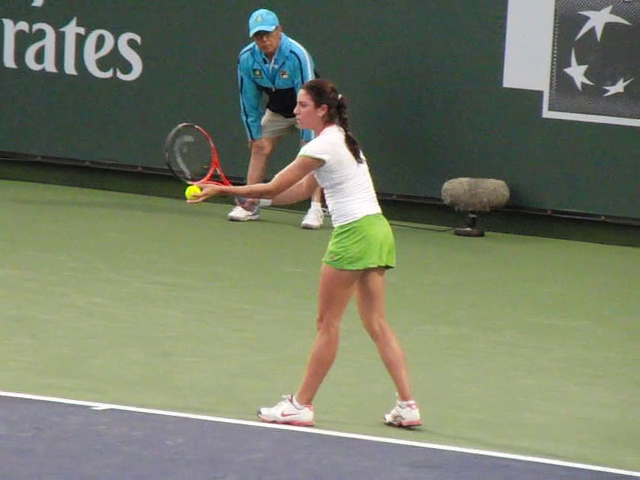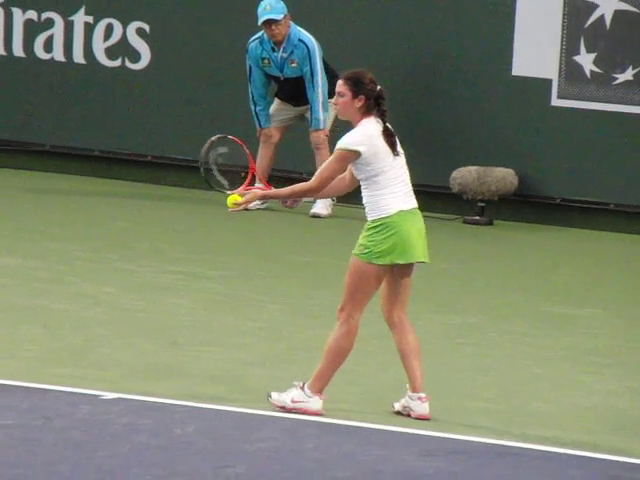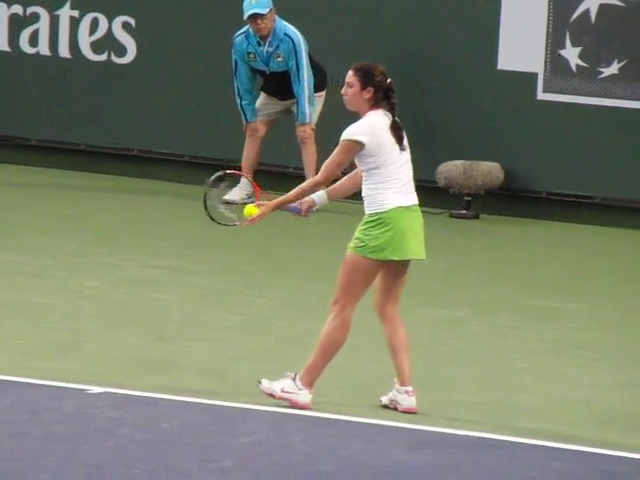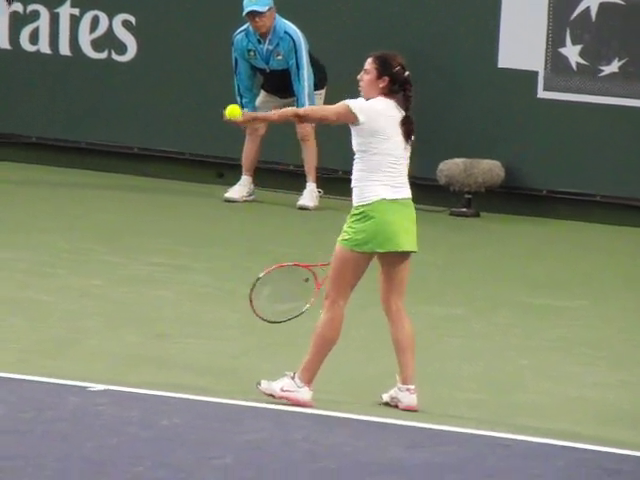
dt=1s
person 1, frame 1
left shoulder: (321, 146)
right shoulder: (341, 138)
left elbow: (273, 187)
right elbow: (303, 189)
left wrist: (221, 189)
right wrist: (259, 199)
left hip: (354, 233)
right hip: (376, 230)
left knee: (327, 323)
right knee: (376, 323)
left ankle: (300, 406)
right ankle: (407, 406)
person 1, frame 2
left shoulder: (357, 138)
right shoulder: (381, 129)
left elbow: (314, 185)
right elbow: (348, 182)
left wrist: (261, 194)
right wrist: (297, 194)
left hip: (386, 228)
right hip: (410, 223)
left knee: (348, 314)
right knee: (395, 315)
left ankle: (311, 394)
right ankle: (417, 397)
person 1, frame 3
left shoulder: (361, 129)
right shoulder: (389, 123)
left elbow: (321, 178)
left wrist: (275, 205)
right wrist: (317, 200)
left hip: (383, 222)
right hip: (408, 219)
left knee: (341, 307)
right knee: (388, 309)
left ankle: (301, 385)
right ankle: (404, 391)
person 1, frame 4
left shoulder: (365, 109)
right shoulder: (403, 119)
left elbow: (302, 115)
left wrist: (252, 117)
left hip: (373, 213)
right hip: (403, 212)
left knee: (334, 301)
right knee: (395, 305)
left ankle: (301, 383)
right ankle: (407, 389)
person 2, frame 1
left shoulder: (297, 55)
right shoulder: (247, 58)
right elbow: (249, 99)
left wrist: (309, 137)
right wrist: (254, 133)
right hip: (277, 109)
right knee: (259, 148)
left ankle: (316, 209)
person 2, frame 2
left shoulder: (305, 43)
right shoulder: (255, 47)
left elbow: (317, 86)
right elbow: (257, 87)
left wrist: (318, 125)
right wrist: (263, 122)
left hip: (320, 94)
right hip: (286, 97)
left knee: (318, 140)
right knee: (267, 137)
left ankle: (325, 198)
person 2, frame 3
left shoulder: (291, 38)
right shoulder: (241, 41)
left elbow: (302, 80)
right elbow: (243, 82)
left wrist: (304, 119)
right wrist: (249, 117)
left hip: (307, 88)
right hip: (272, 91)
left knee: (304, 135)
right knee: (253, 131)
right ankle: (244, 186)
person 2, frame 4
left shoulder: (291, 36)
right shoulder: (241, 39)
left elbow: (302, 78)
right elbow: (244, 80)
left wrist: (304, 118)
right wrist: (249, 114)
left hip: (307, 86)
right hip: (272, 88)
left knee: (305, 132)
right knee: (252, 128)
left ankle: (311, 189)
right ankle: (246, 184)
